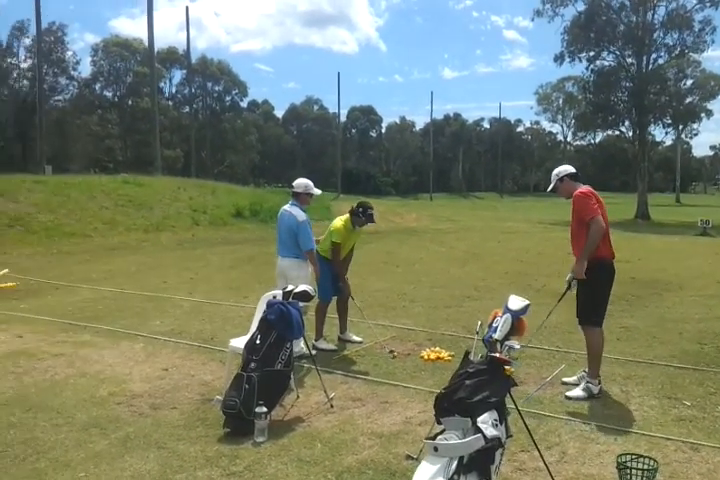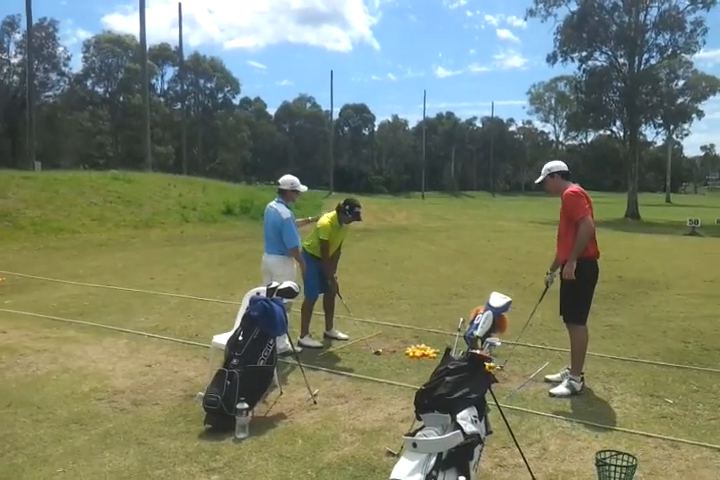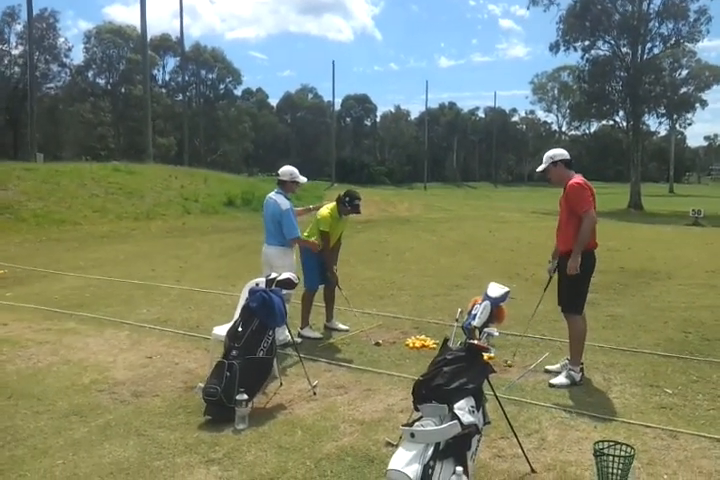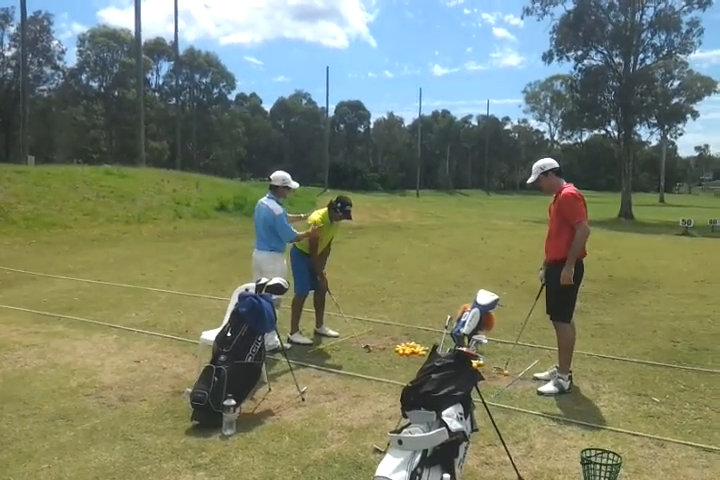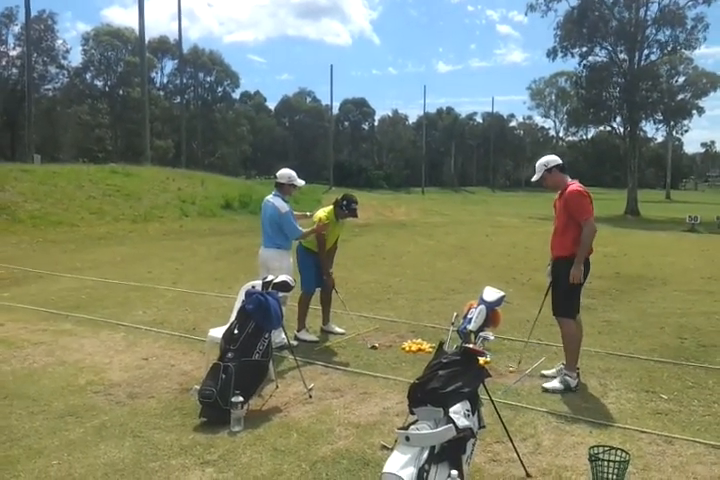
dt=0.3s
person 1, frame 1
left shoulder: (582, 195)
right shoulder: (584, 196)
left elbow: (599, 226)
left wrist: (582, 262)
right wrist: (579, 266)
left hip: (596, 268)
right hip: (593, 267)
left knee: (591, 324)
right knee: (589, 323)
left ankle: (593, 383)
right ankle: (590, 373)
person 1, frame 2
left shoulder: (572, 194)
right shoulder: (569, 197)
left elbow: (587, 226)
left wrist: (571, 262)
right wrist: (552, 269)
left hip: (580, 268)
right hip: (575, 267)
left knee: (575, 322)
right knee: (573, 321)
left ankle: (576, 380)
right ankle: (573, 370)
person 1, frame 3
left shoulder: (576, 185)
right shoulder: (569, 189)
left elbow: (590, 220)
left wrist: (576, 256)
right wrist: (555, 257)
left hip: (577, 259)
right hip: (568, 258)
left knee: (573, 312)
right knee: (572, 312)
left ankle: (575, 370)
right ankle: (573, 362)
person 1, frame 4
left shoulder: (569, 195)
right shoulder: (557, 198)
left elbow: (583, 230)
left wrist: (569, 266)
right wrist: (546, 266)
left hip: (566, 268)
right hip: (556, 266)
left knee: (562, 320)
right knee: (562, 320)
left ankle: (563, 378)
right ankle: (561, 369)
person 1, frame 5
left shoulder: (575, 192)
right shoulder: (561, 195)
left elbow: (590, 228)
left wrist: (578, 264)
right wrist: (553, 263)
left hip: (572, 265)
right hip: (563, 262)
left knee: (565, 316)
right knee: (571, 316)
left ankle: (570, 375)
right ankle: (569, 366)
person 2, frame 1
left shoulder: (283, 211)
right shoulder: (301, 217)
right elbow: (308, 249)
left wrist: (314, 240)
right wrist: (316, 266)
left hip: (282, 261)
right hip: (297, 265)
right ankle: (296, 348)
person 2, frame 2
left shoulder: (270, 207)
right shoulder: (285, 213)
right elbow: (292, 246)
left wrist: (310, 220)
right wrist: (302, 263)
left hip: (268, 258)
right hip: (282, 262)
right ankle: (280, 345)
person 2, frame 3
left shoulder: (270, 198)
right shoulder: (284, 204)
right elbow: (293, 237)
left wrist: (311, 208)
right wrist: (309, 244)
left hip: (268, 249)
right hip: (281, 253)
right knee: (282, 296)
right ankle: (280, 336)
person 2, frame 4
left shoulder: (261, 203)
right shoulder: (276, 209)
right elbow: (291, 237)
left wrist: (303, 217)
right wrist: (310, 234)
left hip: (259, 254)
right hip: (273, 258)
right ankle: (270, 342)
person 2, frame 5
left shoulder: (268, 200)
right shoulder: (282, 207)
right elbow: (297, 235)
left wrist: (308, 215)
right wrist: (315, 230)
left hip: (265, 252)
right hip: (279, 256)
right knee: (279, 298)
right ankle: (277, 339)
person 3, frame 1
left shoulder: (357, 226)
right shoulder: (339, 226)
left elbow: (349, 251)
right elbow: (335, 256)
left wrist: (344, 275)
right wrist: (343, 280)
left hip: (336, 261)
right hip: (324, 260)
left knee: (344, 295)
right knee: (325, 298)
left ankle: (343, 332)
right ankle: (318, 339)
person 3, frame 2
left shoulder: (344, 223)
right shoulder: (326, 223)
left elbow: (337, 248)
right elbow: (324, 254)
left wrist: (333, 273)
right wrist: (331, 279)
left hip: (324, 258)
right hip: (311, 257)
left knee: (330, 292)
right knee: (312, 296)
left ankle: (329, 329)
right ankle: (304, 336)
person 3, frame 3
left shoulder: (344, 215)
right shoulder: (325, 215)
left elbow: (337, 240)
right elbow: (325, 245)
left wrist: (334, 265)
right wrist: (331, 270)
left hip: (324, 250)
right hip: (310, 249)
left knee: (331, 284)
right knee: (312, 287)
left ankle: (330, 320)
right ankle: (304, 327)
person 3, frame 4
left shoulder: (335, 220)
right shoulder: (317, 220)
left elbow: (327, 245)
right elbow: (313, 250)
left wrist: (322, 269)
right wrist: (320, 274)
left hip: (314, 255)
right hip: (301, 254)
left knee: (321, 289)
right knee: (302, 292)
left ankle: (319, 326)
right ankle: (294, 333)
person 3, frame 5
left shoulder: (341, 218)
right shoulder: (322, 217)
left elbow: (333, 243)
right elbow: (321, 248)
left wrist: (329, 268)
right wrist: (327, 273)
left hip: (320, 253)
right hip: (307, 252)
left knee: (327, 287)
right knee: (309, 290)
left ankle: (326, 324)
right ankle: (300, 330)
